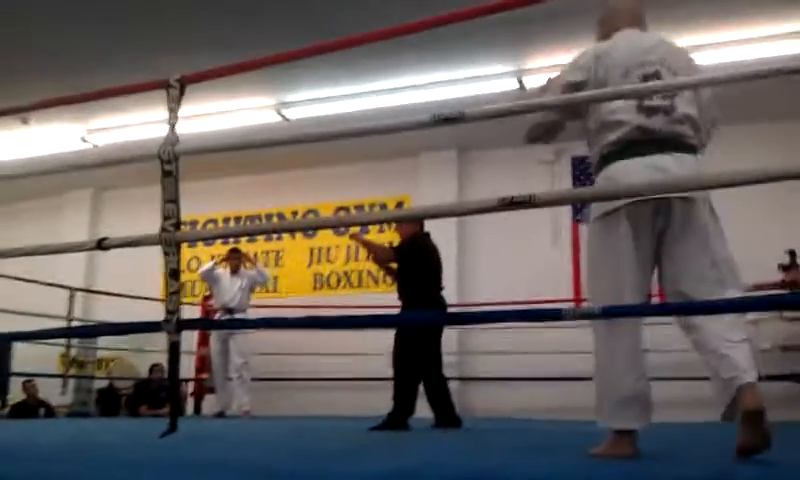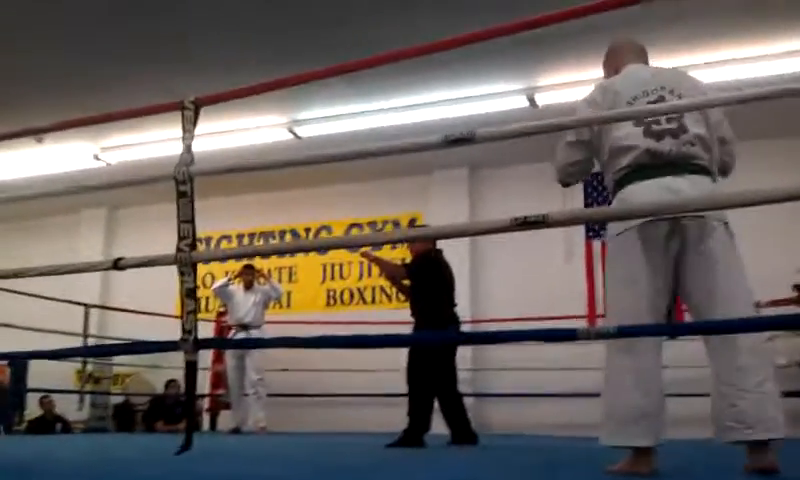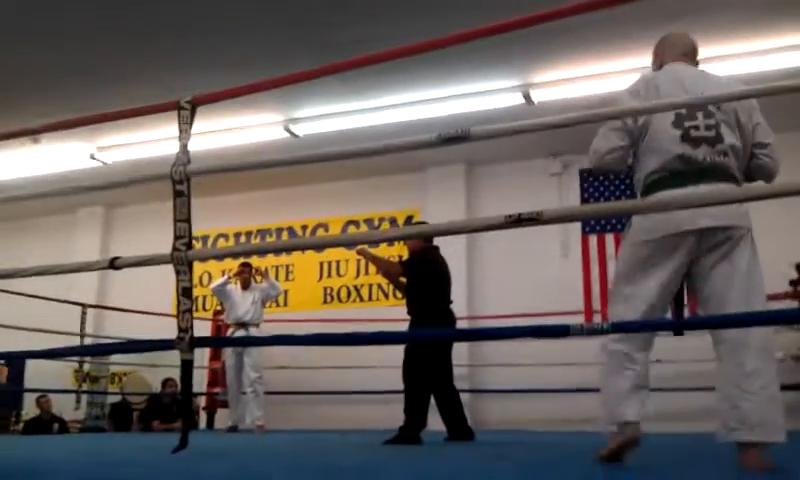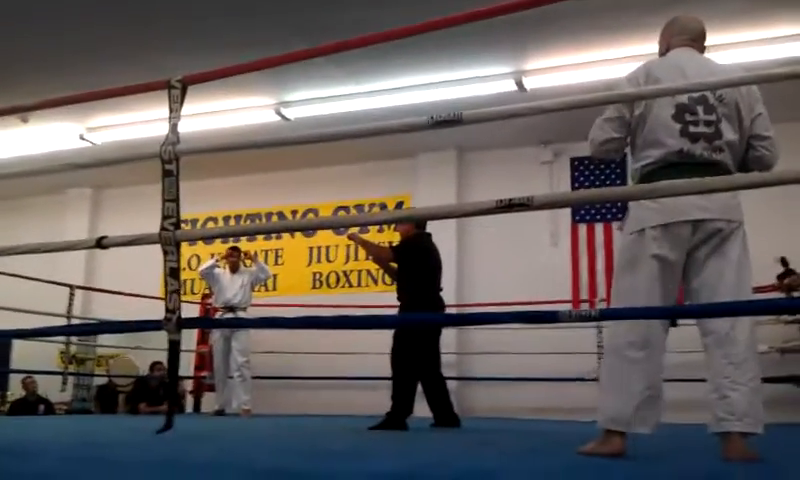
dt=0.4s
person 1, frame 1
left shoulder: (593, 60)
right shoulder: (683, 58)
left elbow: (540, 126)
right elbow: (704, 129)
left wrist: (552, 94)
left hip: (623, 181)
right hip: (682, 175)
left knee: (618, 308)
right knee: (709, 293)
left ankle: (623, 431)
right ankle: (745, 390)
person 1, frame 2
left shoulder: (603, 94)
right shoulder: (692, 84)
left elbow: (568, 169)
right elbow: (727, 156)
left wrist: (608, 157)
left hip: (640, 204)
right hip: (698, 198)
left knee: (634, 328)
right knee: (732, 321)
left ankle: (640, 450)
right ankle: (758, 446)
person 1, frame 3
left shoulder: (643, 89)
right shoulder: (734, 90)
left elbow: (604, 156)
right elbow: (767, 164)
left hip: (665, 212)
right hip: (725, 211)
left knee: (630, 319)
right knee: (742, 327)
left ankle: (624, 423)
right ankle: (752, 445)
person 1, frame 4
left shoulder: (643, 77)
right shoulder: (738, 82)
left elbow: (602, 144)
right elbow: (764, 155)
left hip: (659, 205)
right hip: (719, 204)
left knee: (636, 320)
right knee: (728, 320)
left ankle: (615, 432)
right ankle: (735, 434)
person 2, frame 1
left shoulder: (416, 243)
right shoulder: (421, 247)
left elbow: (388, 254)
right elbow: (407, 278)
left wrist: (361, 240)
right wrist: (385, 267)
left hip: (420, 313)
right hip: (427, 313)
left knee: (407, 364)
right knee: (428, 367)
left ankle: (399, 417)
right ankle: (447, 416)
person 2, frame 2
left shoulder: (429, 260)
right shoulder: (434, 263)
left elbow: (400, 271)
right elbow: (420, 295)
left wrist: (372, 258)
right wrist: (397, 283)
left hip: (433, 329)
right hip: (441, 329)
left knee: (421, 381)
right knee: (443, 383)
left ankle: (414, 434)
right ankle: (463, 433)
person 2, frame 3
left shoulder: (424, 257)
right shoulder: (432, 259)
left elbow: (396, 268)
right elbow: (416, 291)
left wrist: (368, 254)
right wrist: (393, 279)
left hip: (429, 326)
right hip: (438, 325)
left knee: (417, 378)
right knee: (440, 380)
left ankle: (411, 431)
right ankle: (459, 430)
person 2, frame 4
left shoulder: (416, 244)
right shoulder: (424, 246)
left elbow: (386, 254)
right elbow: (407, 278)
left wrist: (359, 240)
right wrist: (384, 266)
left hip: (418, 312)
right hip: (427, 312)
left knee: (405, 365)
right knee: (427, 368)
left ankle: (397, 418)
right ankle: (446, 417)
person 3, frame 1
left shoulder: (248, 275)
right shoulder: (219, 275)
left elbow: (264, 278)
right elbow: (202, 272)
left wrist: (252, 263)
right wrist: (219, 261)
right hip: (220, 320)
left knee: (239, 364)
right knee: (219, 366)
left ankle: (244, 406)
right ankle: (223, 406)
person 3, frame 2
left shoulder: (262, 291)
right shoulder: (233, 291)
left elbow: (278, 293)
right elbow: (216, 289)
left wrist: (266, 278)
right wrist: (233, 278)
left hip: (253, 337)
right hip: (235, 337)
left knee: (255, 380)
right knee: (234, 382)
left ankle: (260, 422)
right ankle: (238, 422)
person 3, frame 3
left shoulder: (260, 290)
right shoulder: (229, 290)
left elbow: (277, 291)
right elbow: (214, 288)
left wrist: (265, 276)
right wrist: (231, 276)
left hip: (252, 335)
right hip: (233, 335)
left knee: (254, 378)
right knee: (233, 380)
left ankle: (258, 421)
right ankle: (235, 420)
person 3, frame 4
left shoulder: (249, 274)
right shoulder: (218, 274)
left elbow: (266, 274)
right elbow: (202, 271)
left wrist: (254, 260)
right wrist: (219, 259)
left hip: (240, 319)
right hip: (221, 319)
left knee: (241, 363)
right knee: (220, 365)
left ankle: (244, 405)
right ankle: (221, 404)
